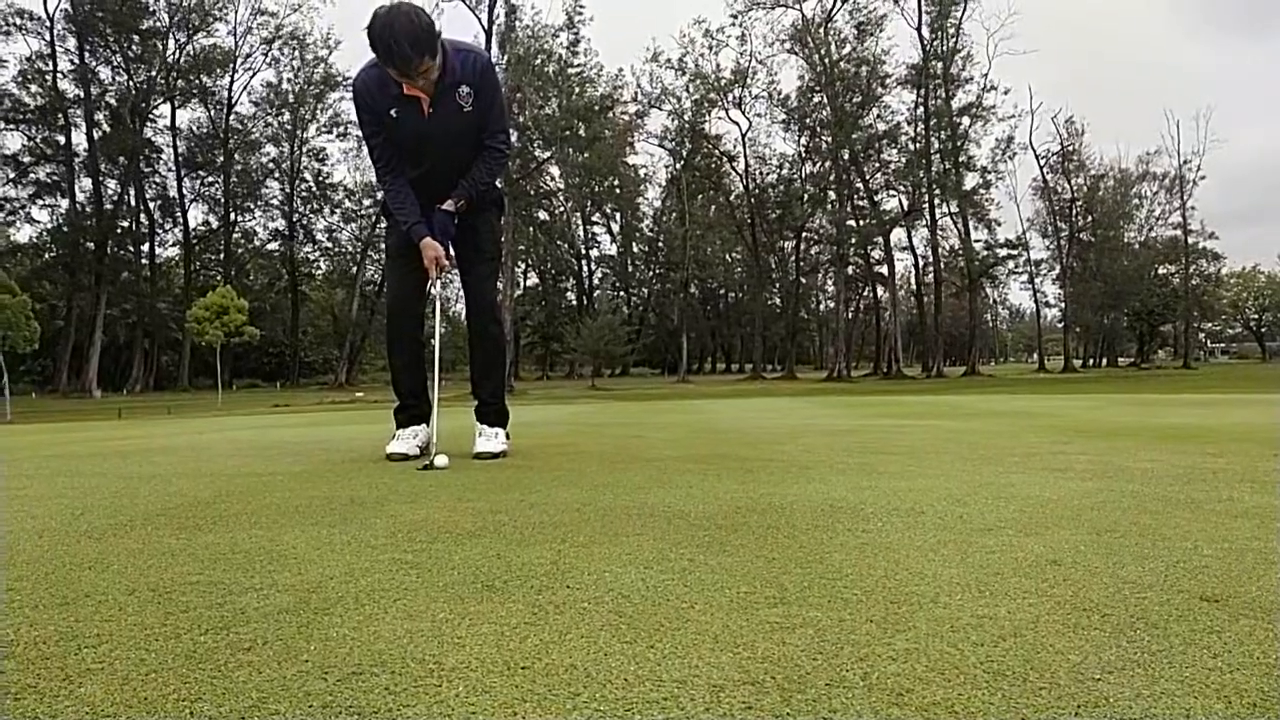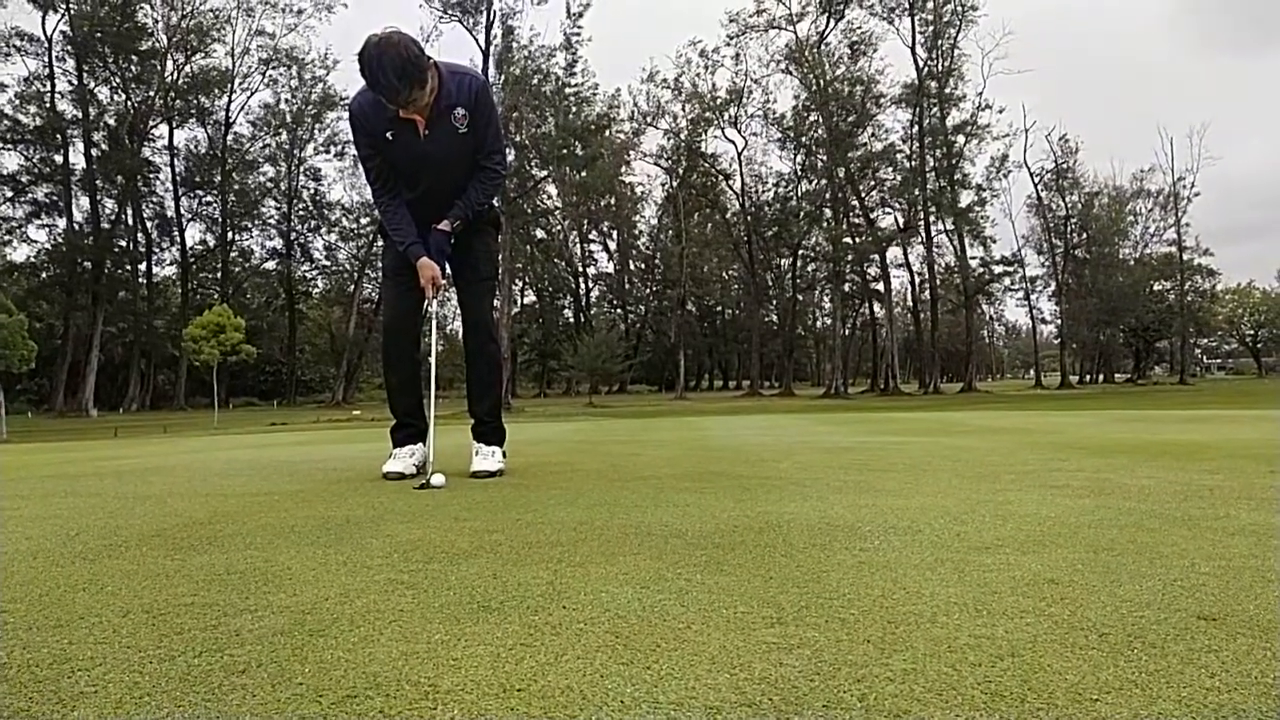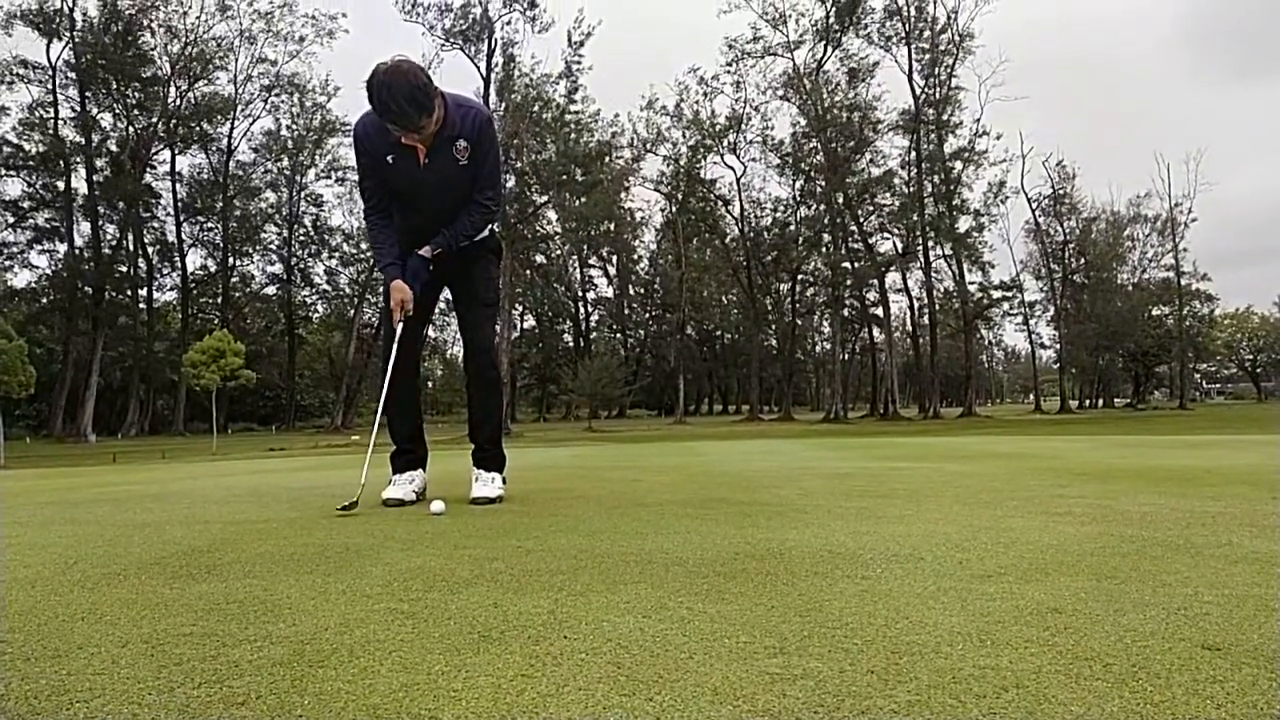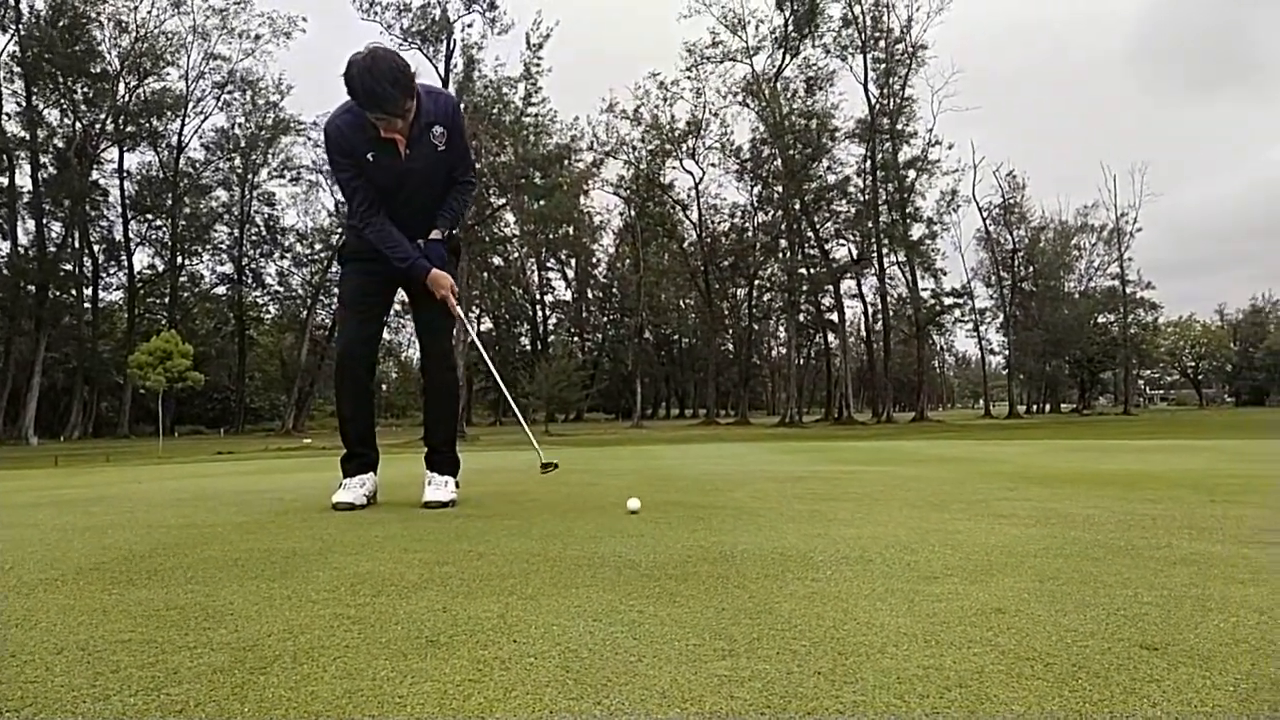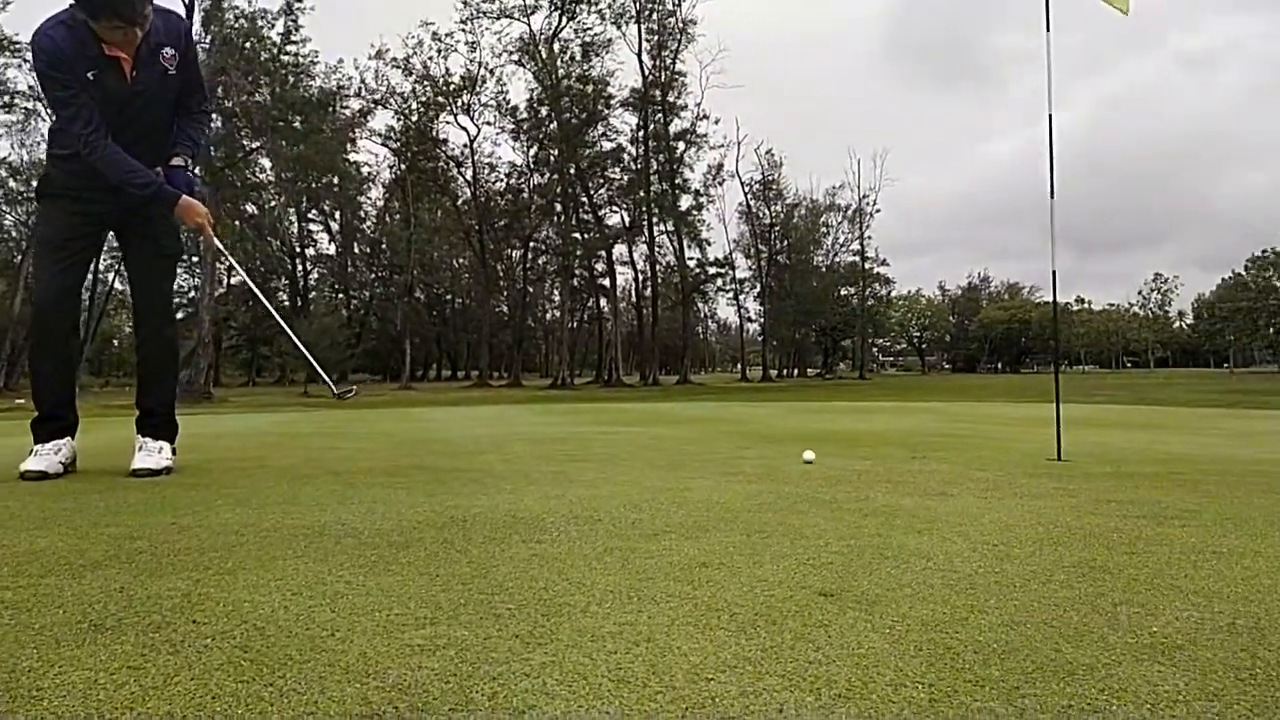
dt=1s
person 1, frame 1
left shoulder: (475, 65)
right shoulder: (369, 86)
left elbow: (498, 146)
right elbow: (388, 171)
left wrist: (455, 203)
right wrist: (420, 234)
left hip: (473, 199)
right hip: (409, 206)
left knee: (483, 303)
right knee: (400, 307)
left ankle: (492, 421)
right ankle: (411, 422)
person 1, frame 2
left shoulder: (470, 88)
right shoulder: (364, 110)
left elbow: (493, 166)
right elbow: (385, 193)
left wrist: (451, 223)
right wrist: (417, 254)
left hip: (470, 219)
right hip: (406, 227)
left knee: (480, 322)
right knee: (397, 326)
left ankle: (489, 439)
right ankle: (409, 440)
person 1, frame 3
left shoulder: (475, 120)
right shoulder: (368, 133)
left elbow: (487, 203)
right elbow: (377, 214)
left wrist: (433, 251)
right wrist: (393, 275)
left hip: (470, 249)
right hip: (406, 253)
left knee: (481, 349)
right knee: (397, 351)
left ankle: (488, 466)
right ankle: (409, 467)
person 1, frame 4
left shoulder: (444, 107)
right shoulder: (341, 130)
left elbow: (463, 179)
right elbow: (366, 217)
left wrist: (439, 237)
right wrist: (422, 271)
left hip: (433, 247)
right hip: (370, 252)
left knee: (439, 354)
right knee: (353, 354)
left ankle: (442, 470)
right ankle: (360, 470)
person 1, frame 5
right shoulder: (54, 42)
left elbow: (196, 105)
right elbow: (88, 140)
left wrist: (180, 164)
right wrist: (172, 200)
left hip: (153, 185)
right hip: (75, 185)
left knee: (155, 305)
right knee: (51, 302)
left ankle: (155, 435)
right ankle: (56, 435)
